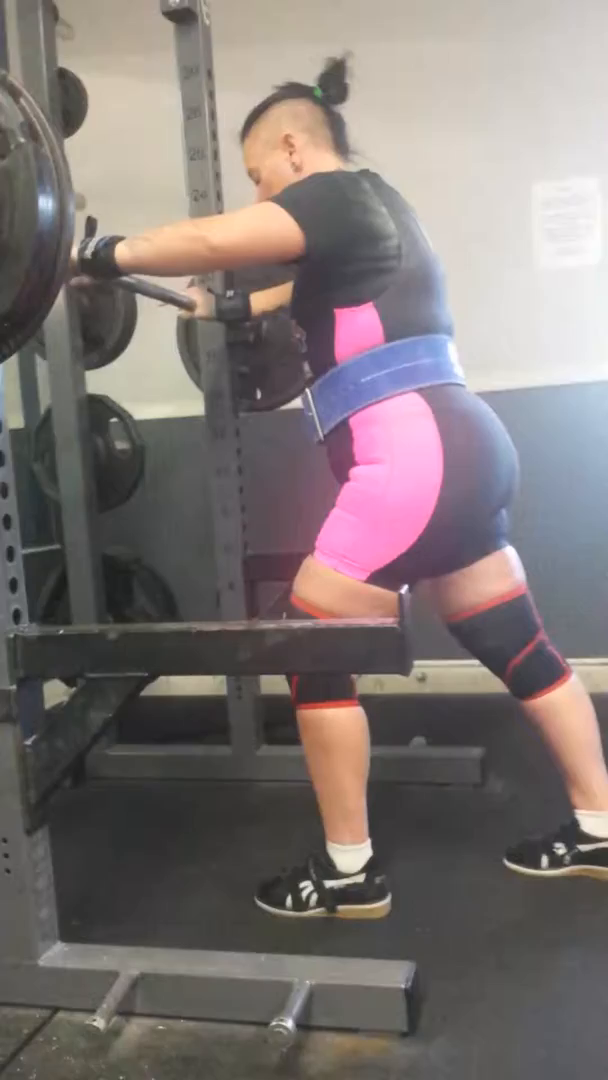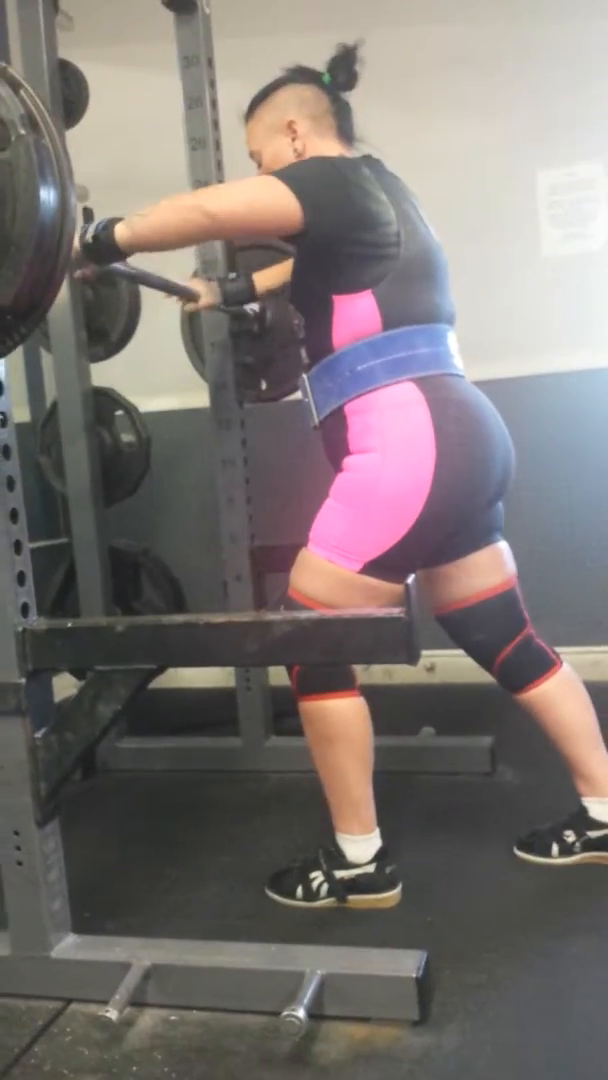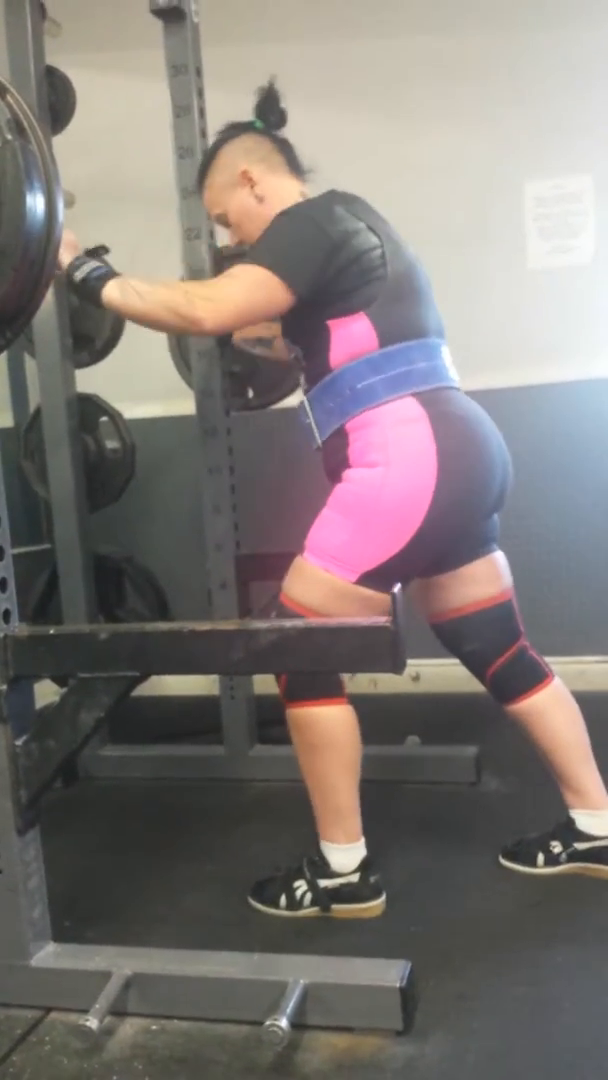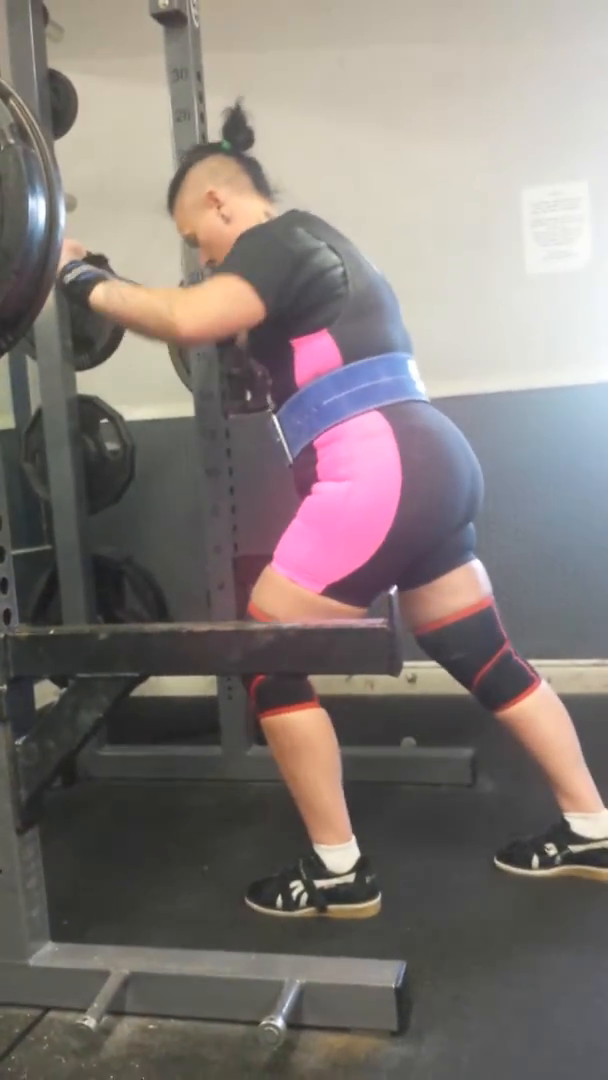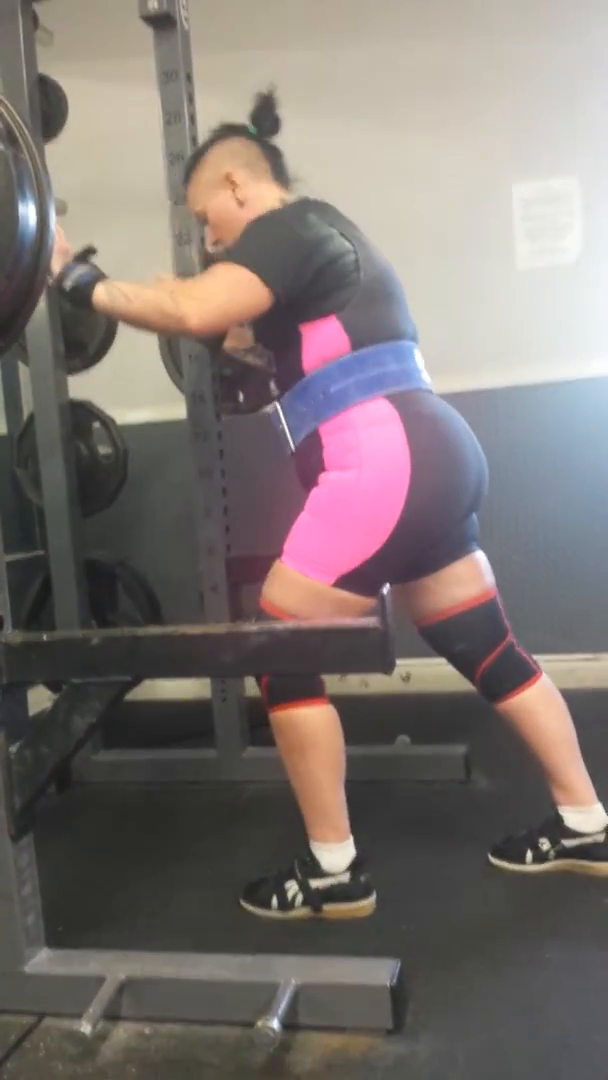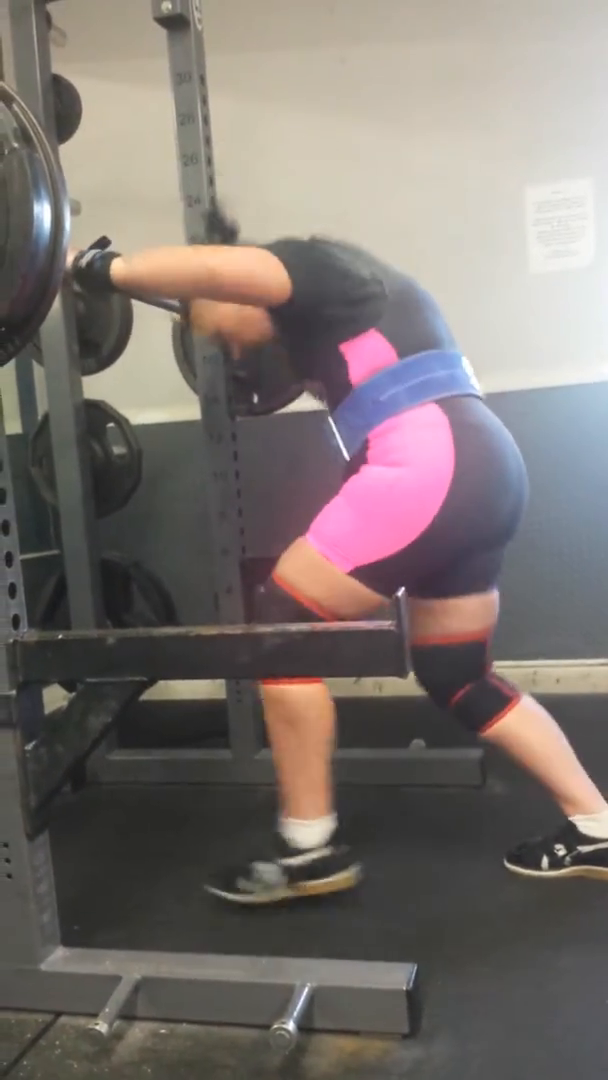
dt=0.7s
person 1, frame 1
left shoulder: (339, 194)
right shoulder: (367, 207)
left elbow: (216, 238)
left wrist: (103, 255)
right wrist: (231, 308)
left hip: (413, 456)
right hip: (460, 447)
right knee: (515, 647)
left ankle: (349, 871)
person 1, frame 2
left shoulder: (340, 179)
right shoulder: (370, 195)
left elbow: (214, 208)
left wrist: (105, 239)
right wrist: (234, 290)
left hip: (407, 447)
right hip: (460, 438)
right knee: (504, 640)
left ankle: (361, 862)
person 1, frame 3
left shoulder: (312, 222)
right shoulder: (345, 225)
left elbow: (209, 312)
left wrist: (93, 277)
left hip: (406, 461)
right hip: (458, 452)
right knee: (498, 651)
left ankle: (343, 870)
person 1, frame 4
left shoulder: (276, 241)
right shoulder: (315, 244)
left elbow: (188, 322)
left wrist: (81, 280)
right wrist: (218, 307)
left hip: (376, 476)
right hip: (433, 464)
left knee: (268, 661)
right knee: (484, 659)
left ankle: (338, 872)
person 1, frame 5
left shoulder: (287, 227)
right shoulder: (320, 234)
left elbow: (196, 312)
left wrist: (80, 282)
right wrist: (217, 318)
left hip: (381, 465)
right hip: (432, 455)
right knee: (485, 649)
left ankle: (333, 871)
person 1, frame 6
left shoulder: (311, 262)
right shoulder: (331, 289)
left elbow: (215, 265)
left wrist: (101, 269)
right wrist: (249, 341)
left hip: (426, 467)
right hip: (479, 468)
left knee: (286, 625)
right knee: (459, 679)
left ankle: (308, 846)
